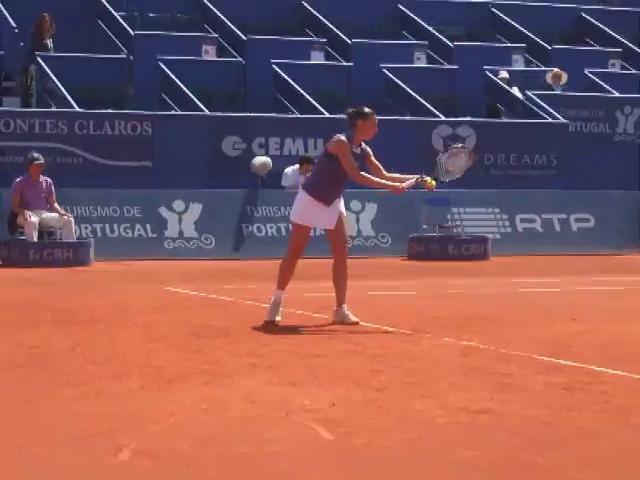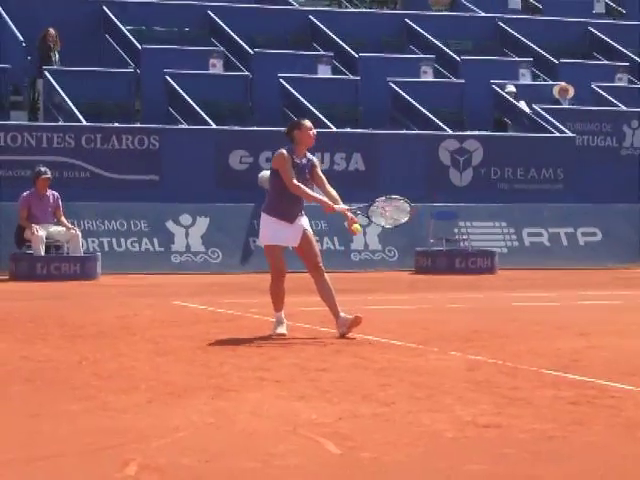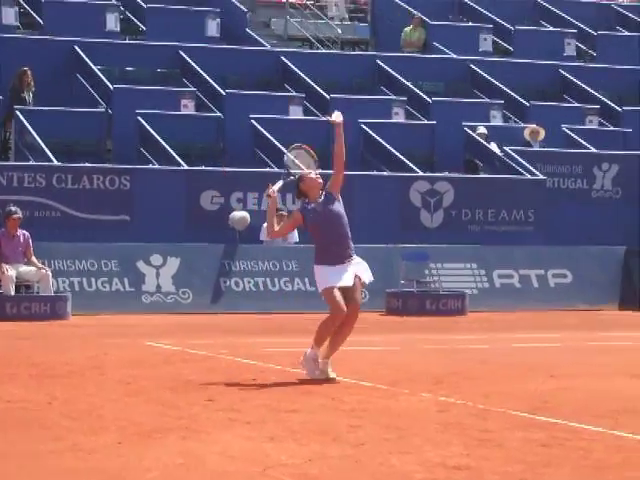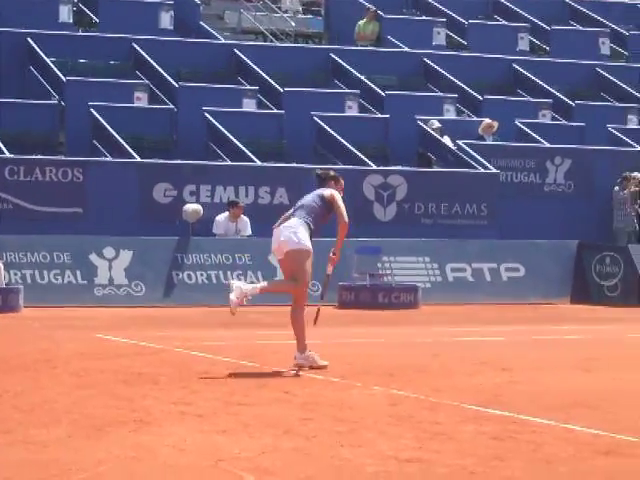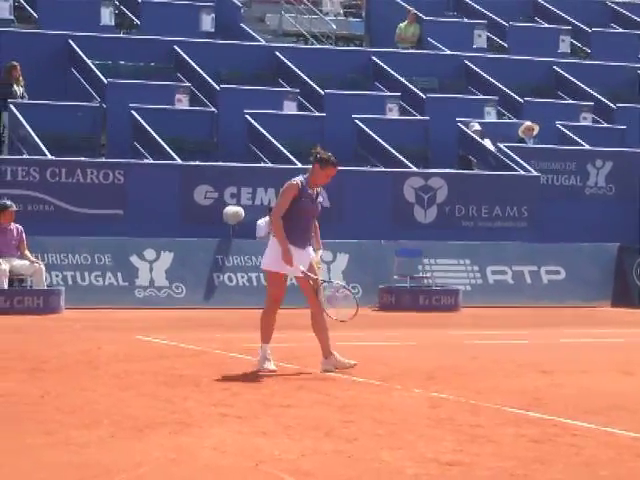
dt=1s
person 1, frame 1
left shoulder: (364, 151)
right shoulder: (340, 142)
left elbow: (384, 175)
right elbow: (357, 176)
left wrist: (416, 178)
right wrist: (391, 187)
left hip: (333, 202)
right hip: (310, 199)
left knee: (341, 254)
right knee: (294, 253)
left ankle: (341, 309)
right ankle: (276, 302)
person 1, frame 2
left shoulder: (311, 162)
right shoulder: (283, 156)
left elbow: (326, 188)
right elbow: (294, 186)
left wrist: (345, 211)
right wrist: (323, 203)
left hip: (297, 220)
right hip: (274, 221)
left knee: (318, 268)
right knee: (278, 274)
left ankle: (339, 318)
right ankle: (279, 320)
person 1, frame 3
left shoulder: (333, 195)
right shoulder: (302, 213)
left elbow: (340, 162)
right elbow: (274, 234)
left wrist: (339, 128)
right wrist: (272, 204)
left hip: (350, 264)
right hip: (327, 268)
left knee: (353, 313)
right knee: (338, 312)
left ankle: (324, 362)
right ankle: (313, 354)
person 1, frame 4
left shoulder: (308, 198)
right shoulder: (331, 194)
left elbow: (277, 225)
right elbow: (344, 221)
left wrist: (282, 254)
right wrist: (337, 250)
left hip: (281, 234)
right hip: (295, 233)
left knee: (299, 297)
right knee: (301, 287)
left ankle: (302, 353)
right ankle: (248, 288)
person 1, frame 5
left shoulder: (318, 193)
right shoulder: (294, 185)
right elbow: (275, 216)
left wrist: (318, 249)
right wrist: (285, 248)
left hip: (304, 252)
right hip: (282, 249)
left knee: (317, 305)
right knee: (273, 303)
left ankle: (328, 357)
right ankle: (264, 355)
